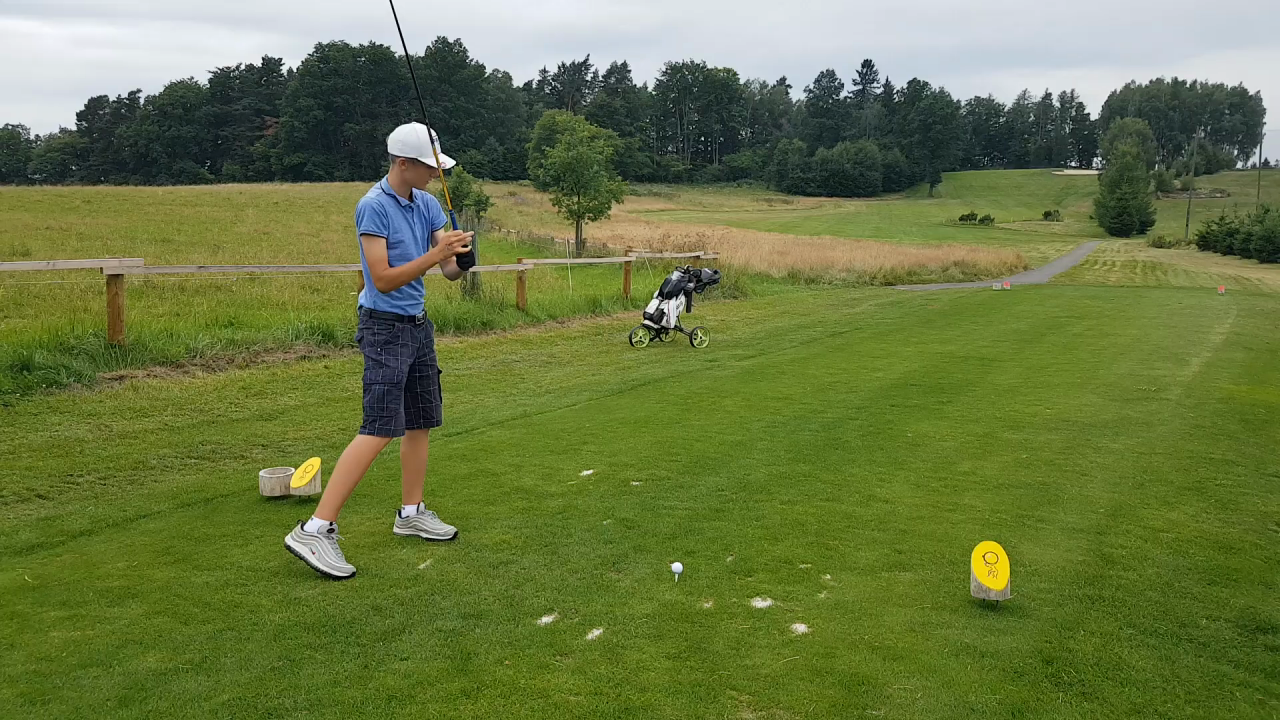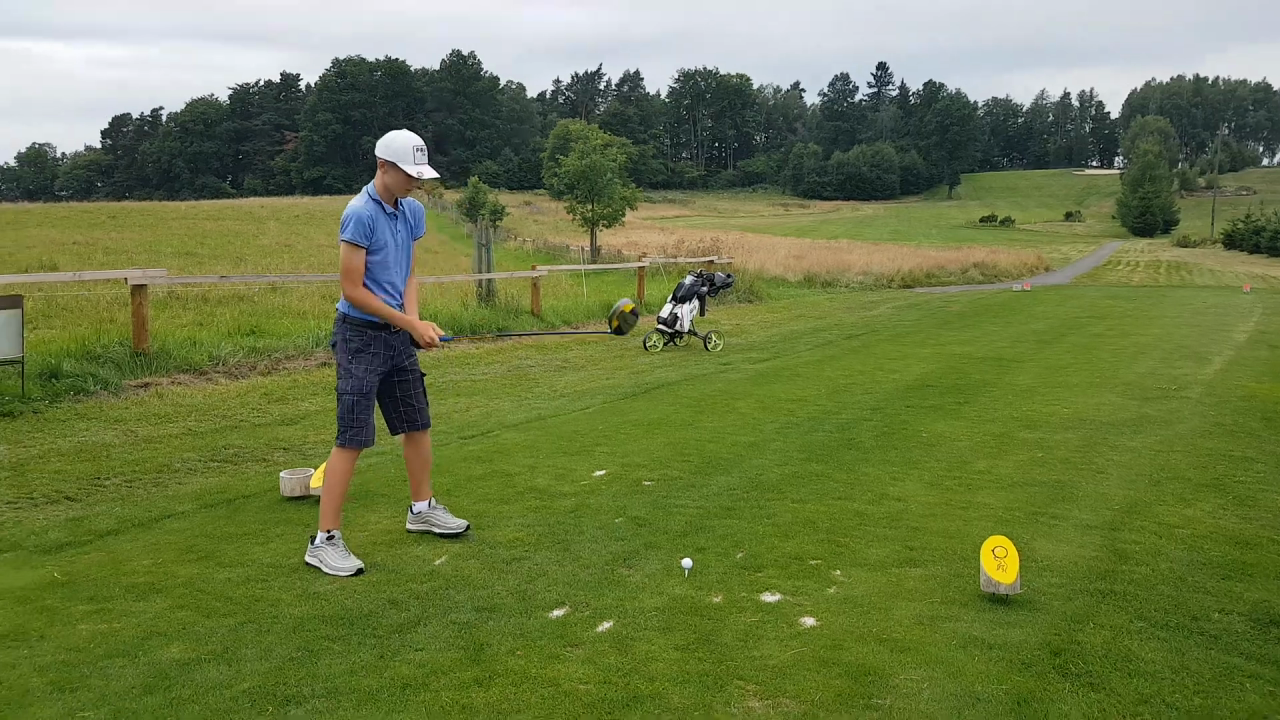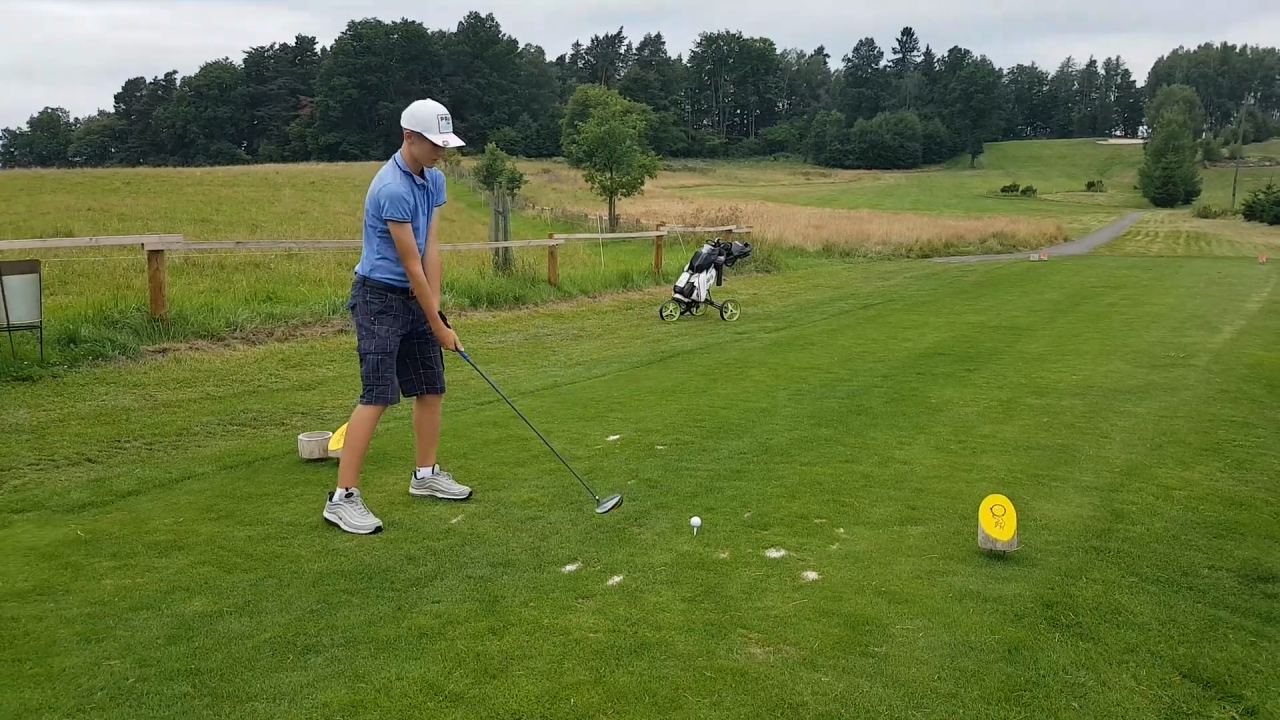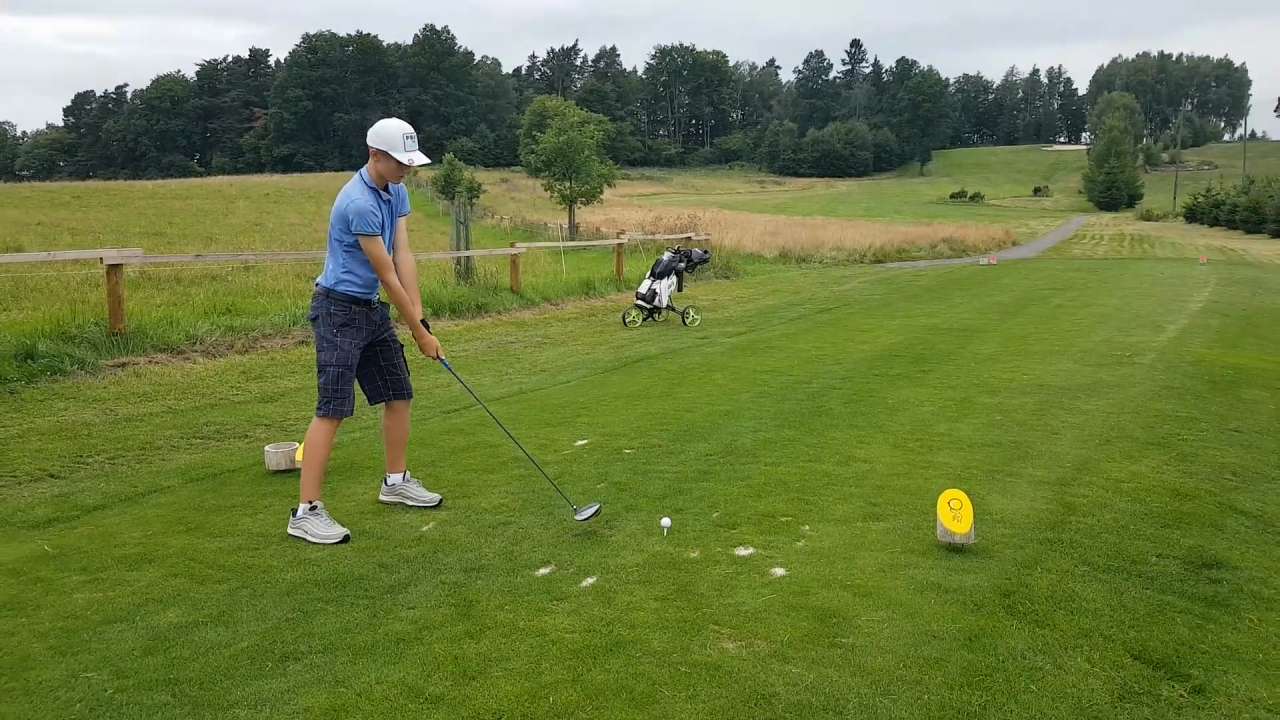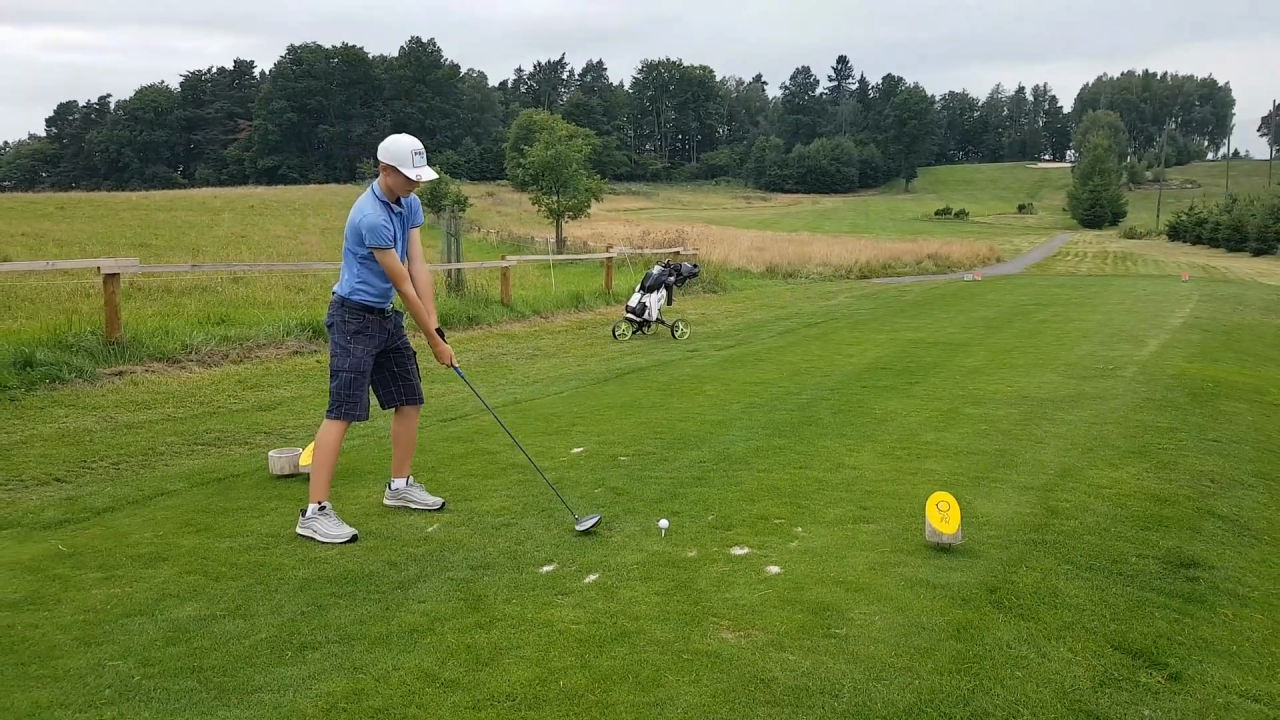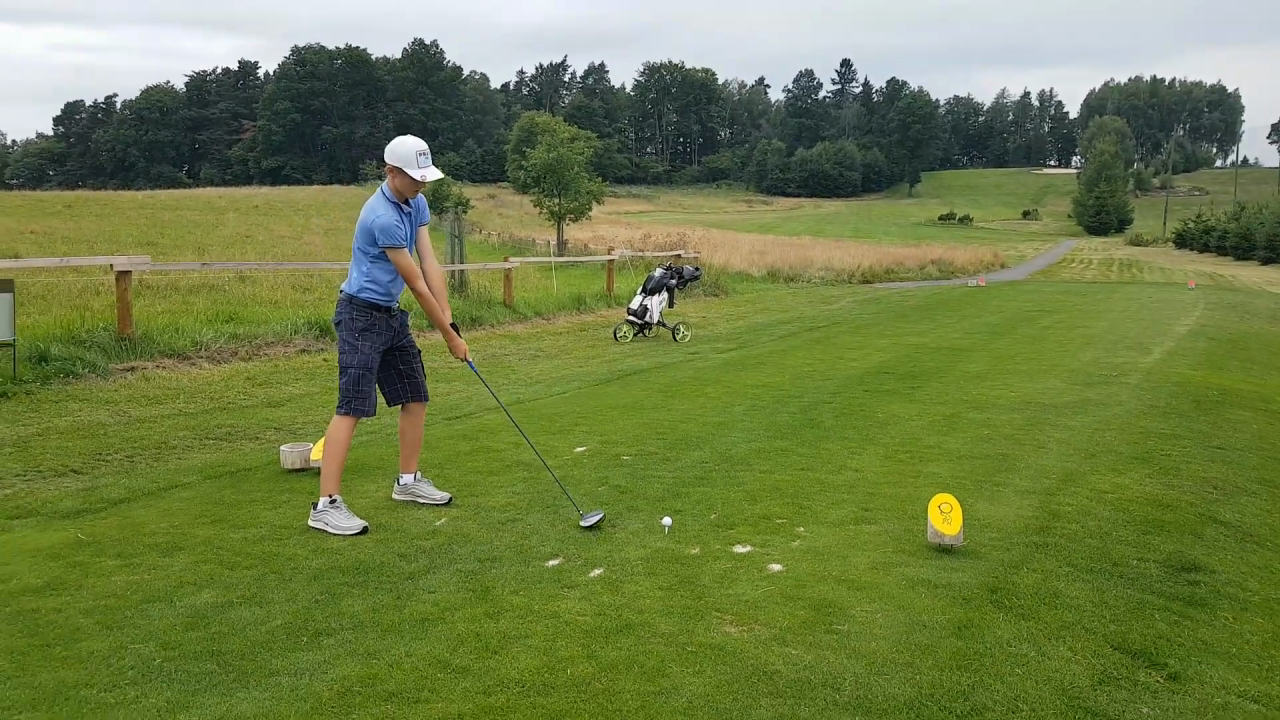
dt=0.4s
person 1, frame 1
left shoulder: (429, 204)
right shoulder: (373, 207)
left elbow: (448, 265)
right elbow: (382, 278)
left wrist: (456, 253)
right wrist: (433, 256)
left hip: (417, 325)
right hip: (383, 327)
left knee: (421, 422)
right knee: (378, 430)
left ankle: (411, 513)
right ankle: (316, 530)
person 1, frame 2
left shoulder: (413, 212)
right shoulder: (359, 215)
right elbow: (353, 291)
left wrist: (415, 323)
right wrist: (411, 326)
left hip: (394, 334)
right hip: (360, 334)
left knee: (417, 424)
right knee: (352, 437)
left ankle: (422, 507)
right ankle: (324, 541)
person 1, frame 3
left shoulder: (434, 180)
right shoulder: (392, 189)
left elbow: (431, 248)
right elbow: (412, 264)
left wrist: (438, 312)
right wrist: (437, 322)
left hip: (411, 297)
right hip: (379, 298)
left knee: (430, 388)
right knee: (377, 395)
left ankle: (426, 474)
right ankle: (343, 497)
person 1, frame 4
left shoulder: (397, 192)
right shoulder: (359, 203)
left elbow: (403, 257)
right elbow: (387, 274)
left wrist: (420, 318)
right wrist: (419, 333)
left hip: (372, 308)
right hip: (340, 309)
left knee: (398, 395)
right knee: (333, 408)
left ankle: (396, 481)
right ankle: (306, 510)
person 1, frame 5
left shoulder: (410, 204)
right shoulder: (371, 217)
left elbow: (419, 267)
right elbow: (403, 285)
left wrist: (436, 326)
right wrist: (435, 342)
left hip: (386, 316)
right hip: (354, 318)
left knee: (409, 400)
right knee: (343, 411)
left ankle: (400, 485)
right ankle: (315, 511)
person 1, frame 6
left shoulder: (417, 205)
right shoulder: (383, 217)
left elbow: (430, 265)
right elbow: (416, 283)
left wrist: (450, 321)
right wrist: (449, 336)
left hip: (391, 315)
right hip: (361, 315)
left knee: (414, 398)
right knee: (352, 407)
left ankle: (408, 481)
right ankle: (326, 504)
